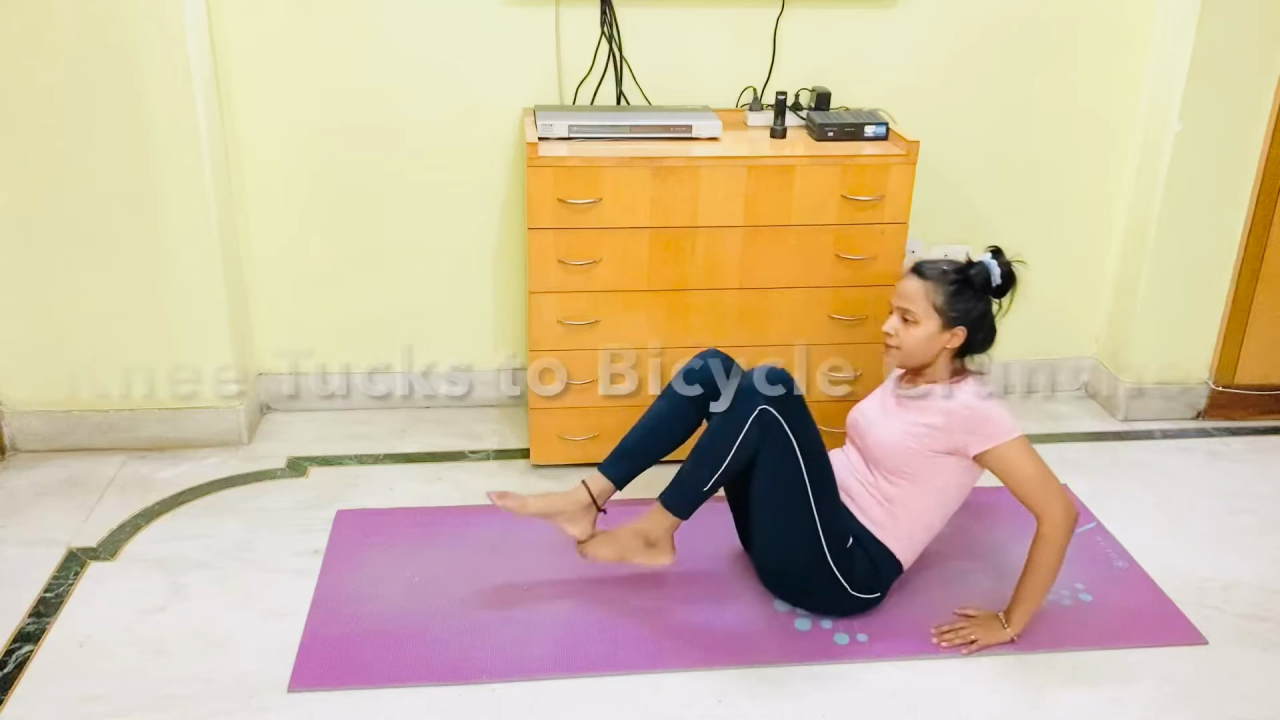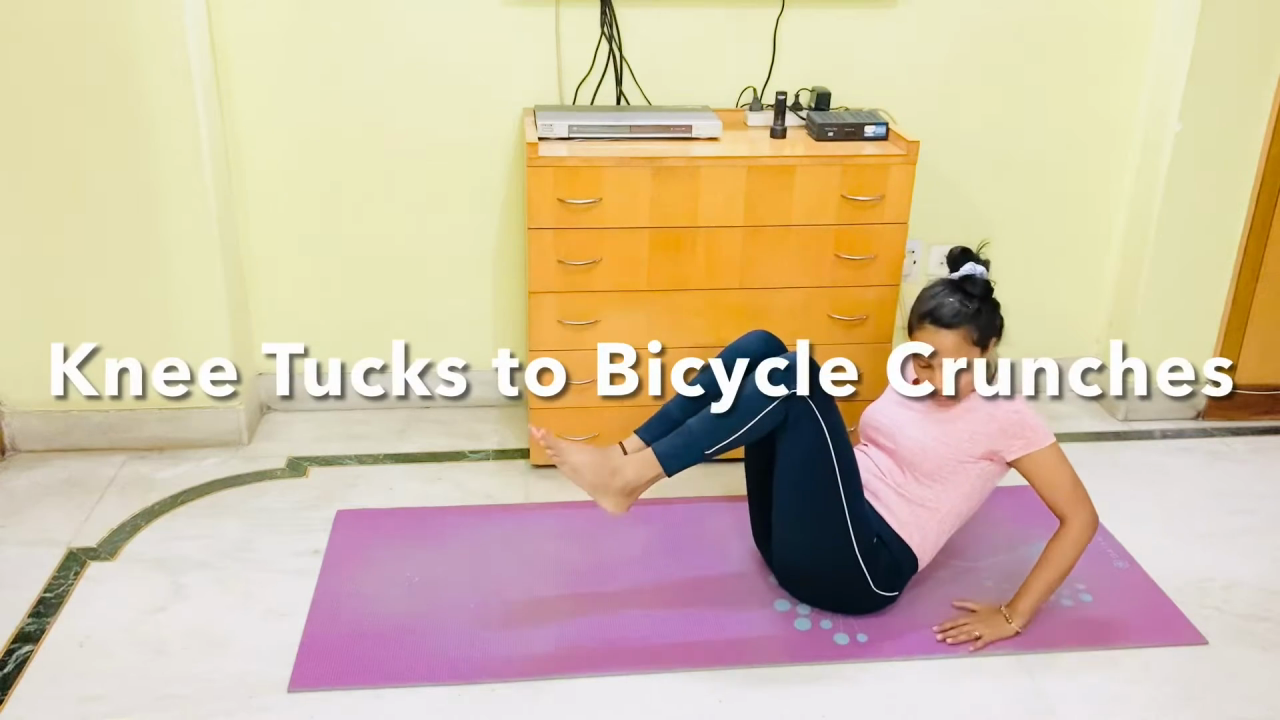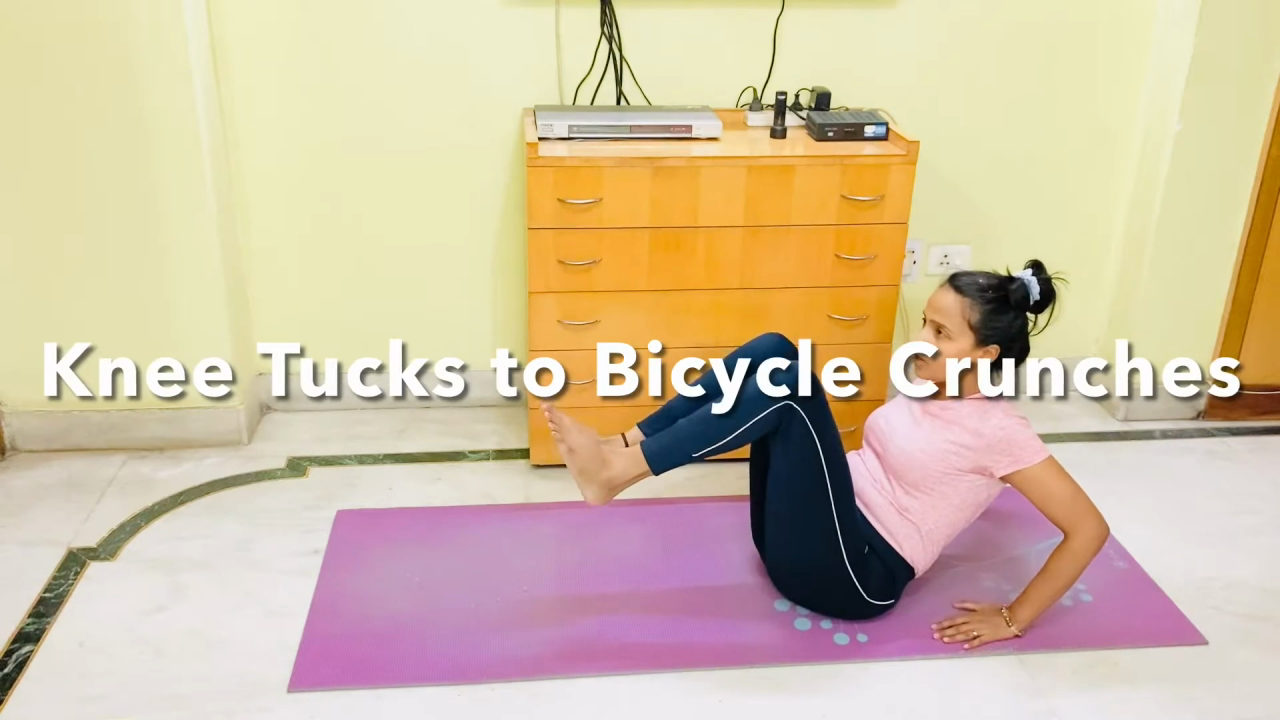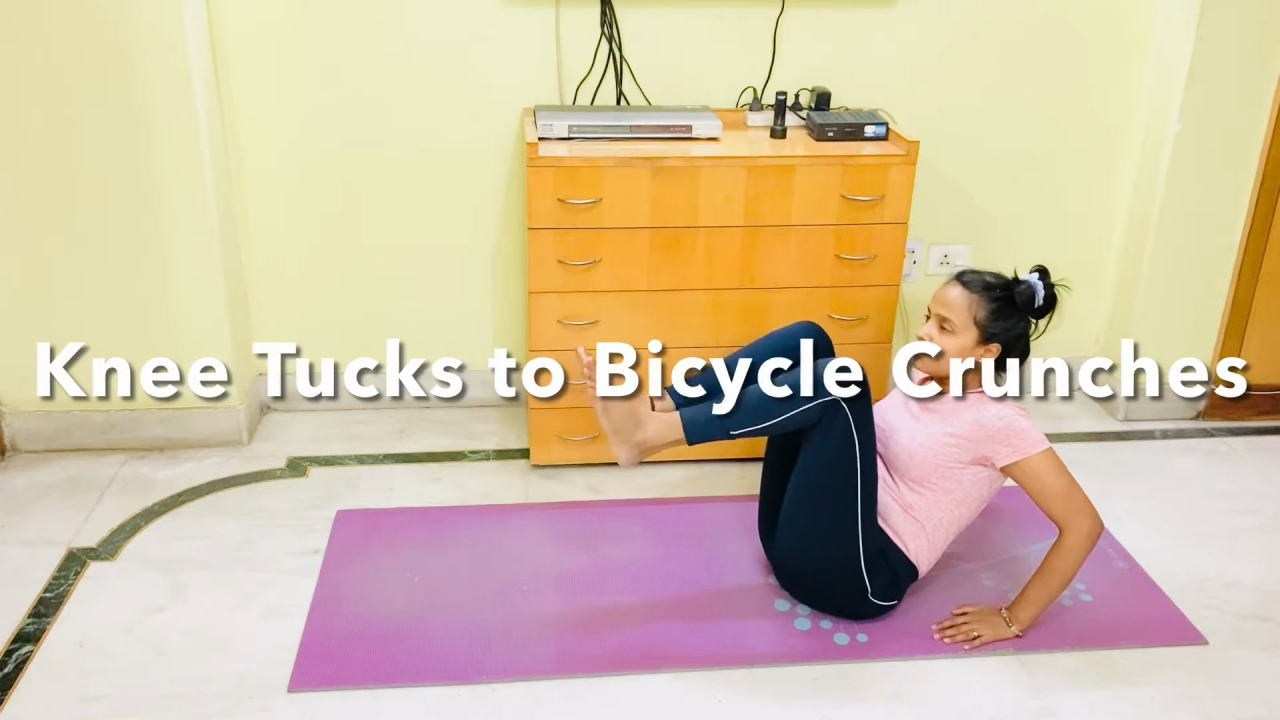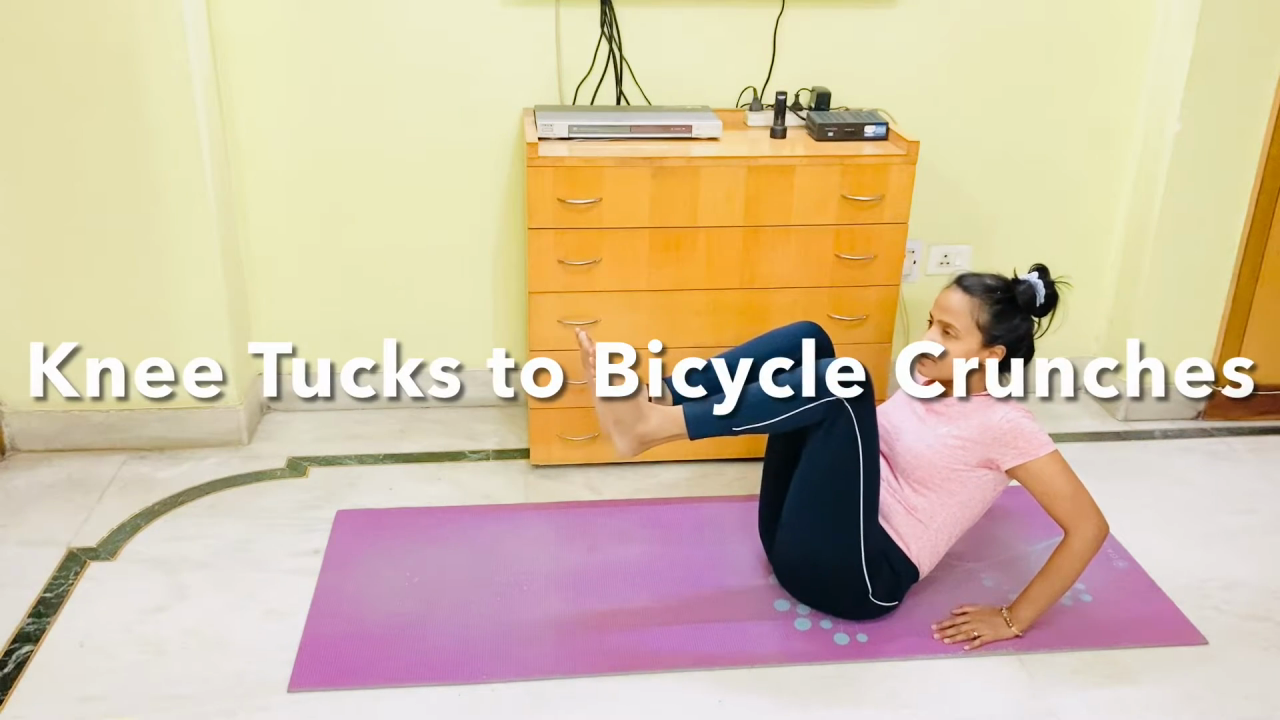
dt=1s
person 1, frame 1
left shoulder: (969, 408)
right shoulder: (911, 375)
left elbow: (1059, 511)
left wrist: (1010, 622)
left hip: (844, 571)
right hip: (806, 525)
left knee: (771, 385)
right knee: (711, 368)
left ankle: (655, 533)
right ankle: (589, 498)
person 1, frame 2
left shoulder: (1006, 417)
right shoulder: (914, 376)
left elbow: (1080, 517)
left wrist: (1013, 616)
left hip: (857, 567)
right hip: (793, 534)
left knee: (794, 375)
right knee: (759, 348)
left ankle: (629, 480)
right ankle: (625, 455)
person 1, frame 3
left shoulder: (997, 431)
right shoulder: (931, 386)
left elbow: (1089, 529)
left wrist: (1013, 619)
left hip: (852, 572)
right hip: (813, 525)
left knee: (789, 385)
right knee: (771, 351)
left ankle: (619, 471)
right ankle: (622, 446)
person 1, frame 4
left shoulder: (998, 424)
right shoulder: (924, 380)
left elbow: (1083, 525)
left wrist: (1013, 620)
left hip: (855, 574)
right hip: (797, 532)
right knee: (806, 339)
left ankle: (651, 435)
right ankle: (655, 409)
person 1, frame 5
left shoulder: (1004, 427)
right shoulder: (927, 381)
left elbow: (1088, 528)
left wrist: (1013, 620)
left hip: (855, 573)
right hip: (798, 532)
right knee: (806, 339)
left ankle: (652, 426)
right ankle: (655, 402)
